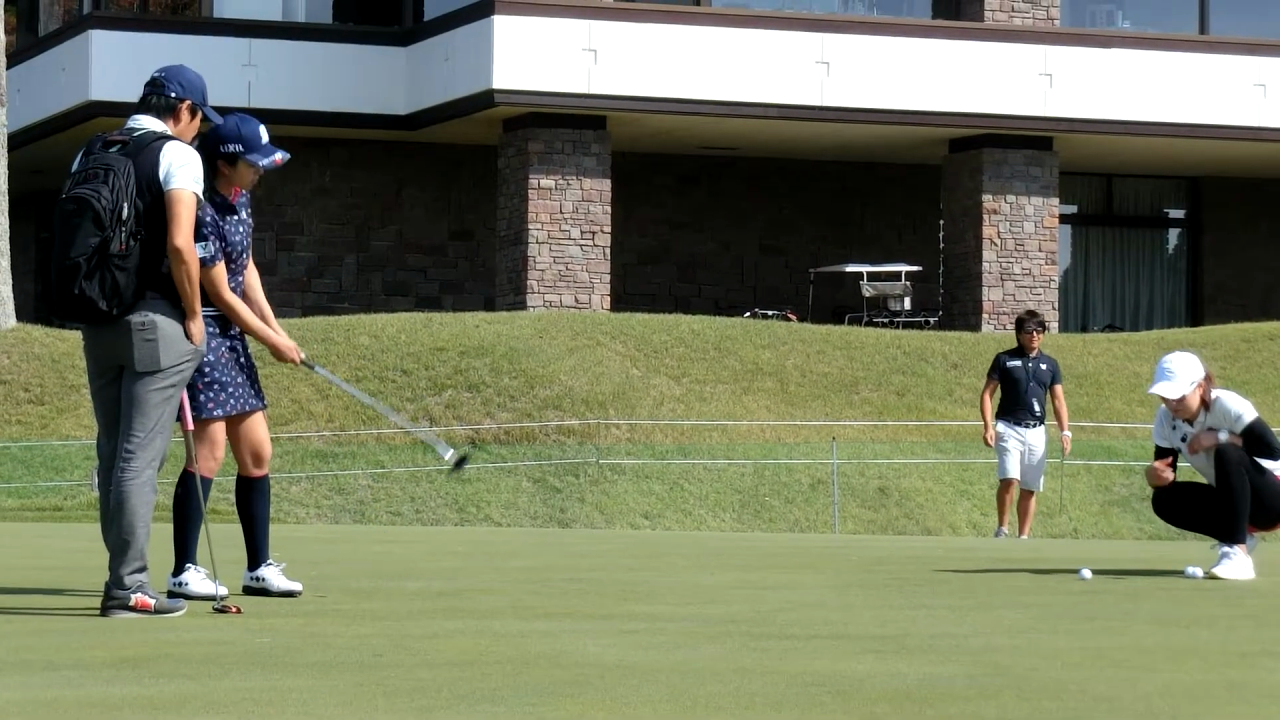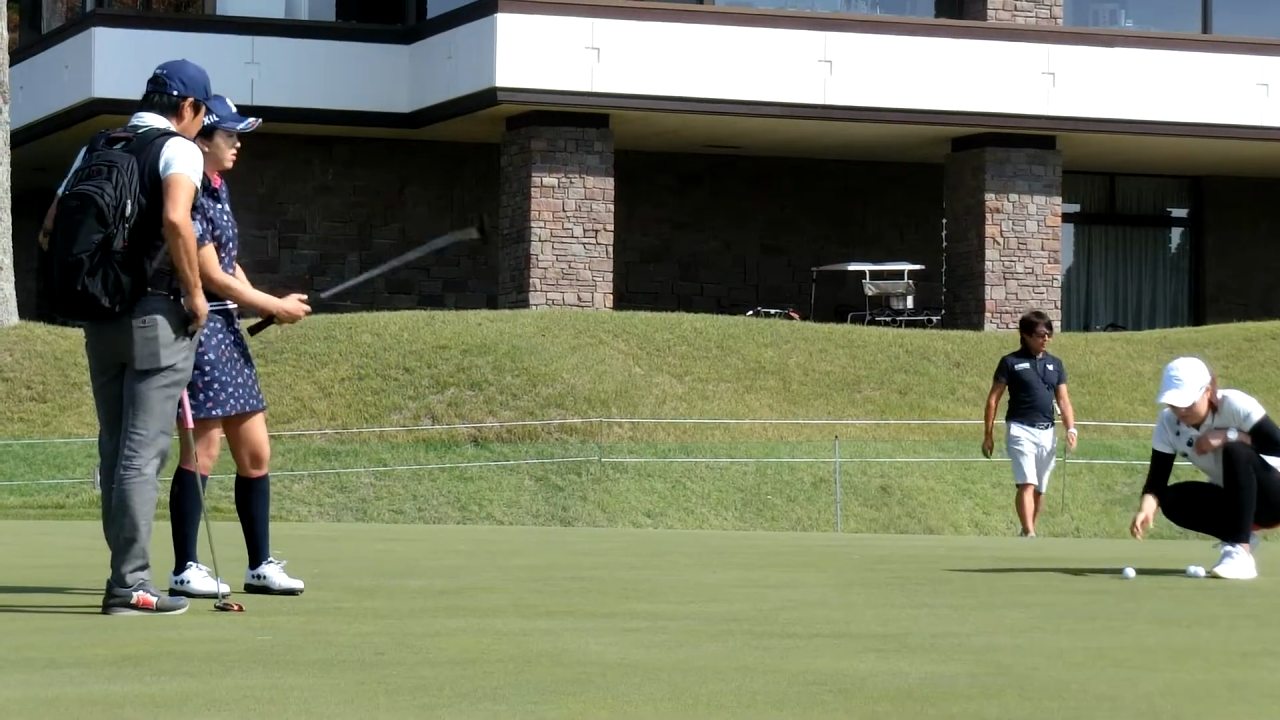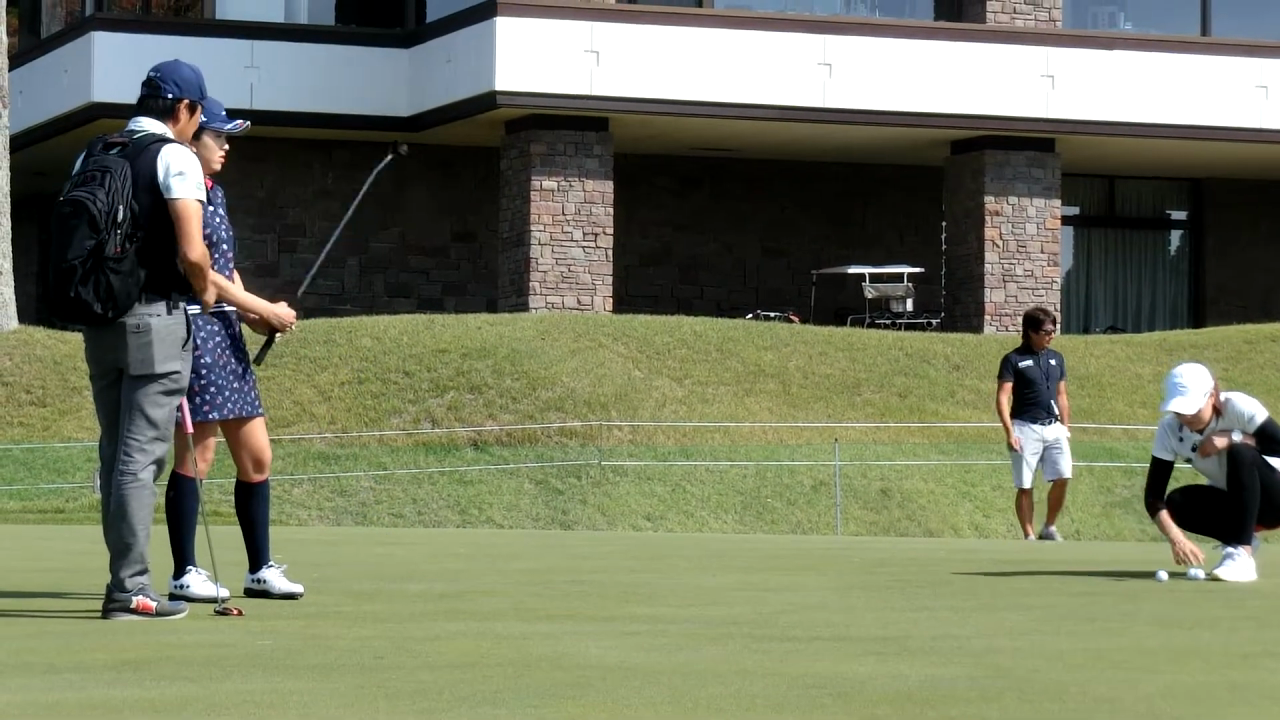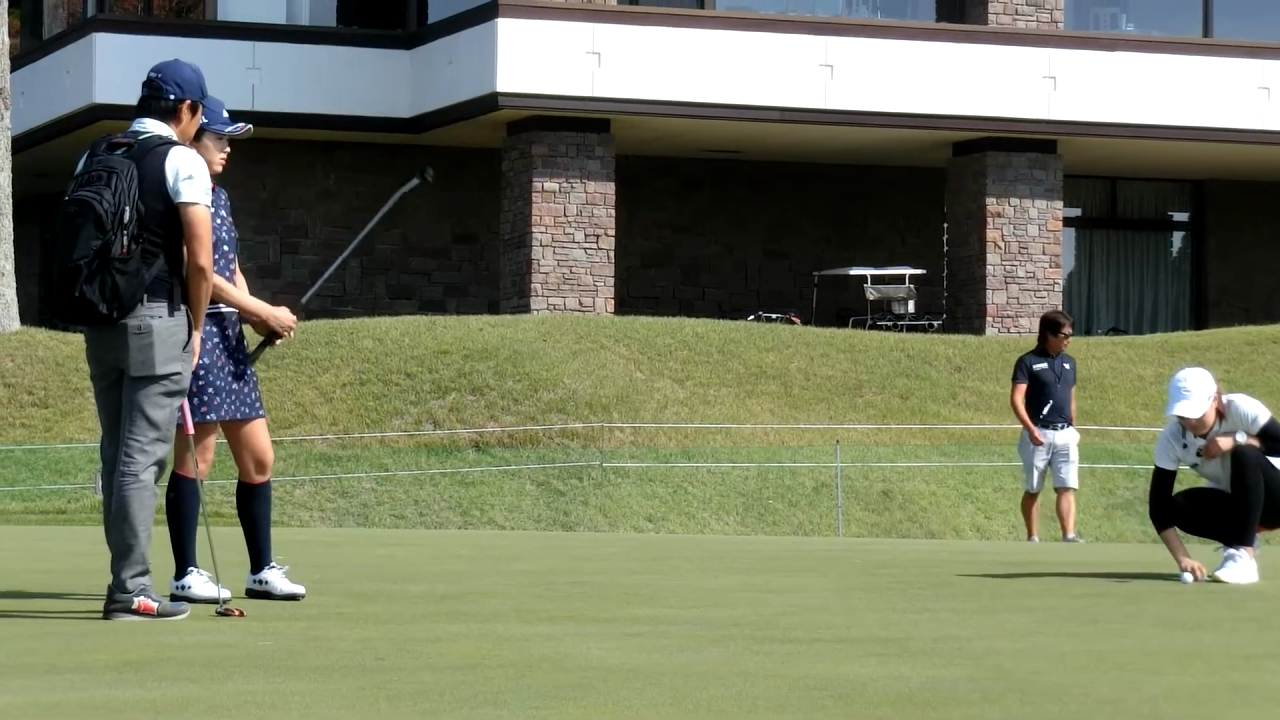
dt=0.3s
person 1, frame 1
left shoulder: (92, 153)
right shoulder: (178, 154)
right elbow: (180, 244)
right wrist: (193, 314)
left hip: (99, 319)
right hip: (153, 318)
left knee: (114, 453)
right knee: (140, 457)
left ankle: (125, 576)
right ankle: (128, 586)
person 1, frame 2
left shoulder: (96, 151)
right shoulder: (179, 148)
left elbow: (50, 232)
right elbow: (175, 219)
right wrist: (194, 292)
left hip: (101, 315)
right hip: (155, 315)
left knee: (116, 448)
right knee: (142, 452)
left ankle: (124, 573)
right ankle: (130, 583)
person 1, frame 3
left shoulder: (93, 156)
right shoulder: (176, 157)
right elbow: (193, 254)
right wrist: (206, 292)
left hip: (101, 321)
right hip: (155, 318)
left knee: (116, 454)
right knee: (141, 456)
left ankle: (126, 578)
right ankle: (129, 589)
person 1, frame 4
left shoulder: (94, 157)
right shoulder: (183, 160)
right elbow: (200, 261)
right wrist: (196, 327)
left hip: (101, 321)
right hip: (157, 320)
left knee: (117, 454)
right knee: (141, 457)
left ankle: (127, 580)
right ankle: (130, 589)
person 2, frame 1
left shoulder: (240, 198)
right shoulder: (201, 211)
right elbow: (221, 294)
left wrist: (273, 323)
right wrist: (273, 341)
left hip: (232, 335)
right hip: (200, 334)
left knee: (257, 453)
right knee: (210, 452)
left ankle: (260, 568)
right ankle: (183, 571)
person 2, frame 2
left shoulder: (219, 189)
right elbow: (211, 276)
left wrist: (266, 304)
right wrist: (276, 305)
left hip: (227, 330)
right hip: (198, 330)
left knee: (256, 454)
right knee: (203, 450)
left ankle: (260, 566)
right ankle: (184, 570)
person 2, frame 3
left shoulder: (216, 195)
left wrist: (255, 315)
right wrist: (266, 309)
left hip: (227, 337)
right hip: (194, 333)
left knee: (256, 457)
right knee: (196, 454)
left ankle: (261, 570)
right ankle: (184, 573)
person 2, frame 4
left shoulder: (220, 197)
right elbow: (205, 279)
left wrist: (259, 316)
right wrist: (267, 312)
left hip: (230, 339)
right hip: (195, 335)
left knee: (259, 459)
right knee: (196, 456)
left ankle: (263, 571)
right ankle: (186, 574)
person 3, frame 1
left shoulder: (1050, 364)
right shoulder: (1004, 359)
left elbow: (1058, 400)
right elbow: (987, 394)
left wrist: (1065, 431)
right wrist: (988, 427)
left hip: (1037, 432)
right hip: (1009, 429)
left knee: (1030, 489)
right knee: (1010, 480)
left ankle: (1024, 538)
right ankle: (1002, 528)
person 3, frame 2
left shoulder: (1056, 364)
right shoulder: (1011, 362)
left elbow: (1063, 400)
right elbow: (993, 399)
left wrist: (1071, 429)
right wrist: (988, 434)
left hip: (1047, 433)
right hip: (1021, 430)
left knee: (1039, 490)
right knee: (1027, 484)
left ankle: (1027, 532)
right ankle: (1029, 536)
person 3, frame 3
left shoulder: (1056, 358)
right shoulder: (1013, 360)
left elbow: (1061, 396)
right elbow: (1002, 398)
left wrist: (1066, 429)
right wrist: (1010, 431)
left hip: (1054, 429)
right hip: (1026, 428)
left knee: (1062, 478)
right knee: (1025, 487)
left ankle: (1049, 529)
right ankle: (1028, 537)
person 3, frame 4
left shoulder: (1069, 362)
right shoulder: (1027, 362)
right elbow: (1016, 399)
left wrist: (1074, 431)
right wrist: (1031, 429)
left hip: (1065, 435)
right hip: (1039, 434)
left knee: (1067, 488)
right knee: (1032, 490)
left ankle: (1069, 537)
right ankle: (1033, 540)
person 4, frame 1
left shoulder: (1226, 404)
right shoulder: (1165, 418)
right elbow: (1164, 482)
left wrist: (1220, 437)
right wrist: (1154, 473)
right hip: (1233, 501)
left knee: (1227, 453)
right knee: (1165, 500)
left ankle: (1239, 554)
right ankle: (1239, 539)
person 4, frame 2
left shoulder: (1234, 403)
right shoulder: (1168, 423)
right elbow: (1157, 480)
left wrist: (1229, 435)
right wrist: (1146, 508)
right hip: (1233, 500)
left knee: (1236, 450)
right knee: (1173, 500)
left ankle: (1240, 553)
right ankle: (1240, 537)
person 4, frame 3
left shoulder: (1238, 406)
right shoulder: (1169, 429)
right elbow: (1154, 494)
left wrist: (1234, 437)
right wrist: (1177, 538)
right hip: (1233, 502)
left knee: (1240, 453)
right knee: (1177, 503)
left ankle: (1243, 555)
right ankle: (1241, 540)
person 4, frame 4
left shoulder: (1241, 408)
right shoulder: (1172, 437)
right elbow: (1159, 504)
left wrist: (1238, 439)
right wrist: (1182, 557)
right hip: (1233, 503)
left knee: (1245, 454)
right knee: (1180, 507)
left ankle: (1244, 556)
right ankle: (1242, 540)
